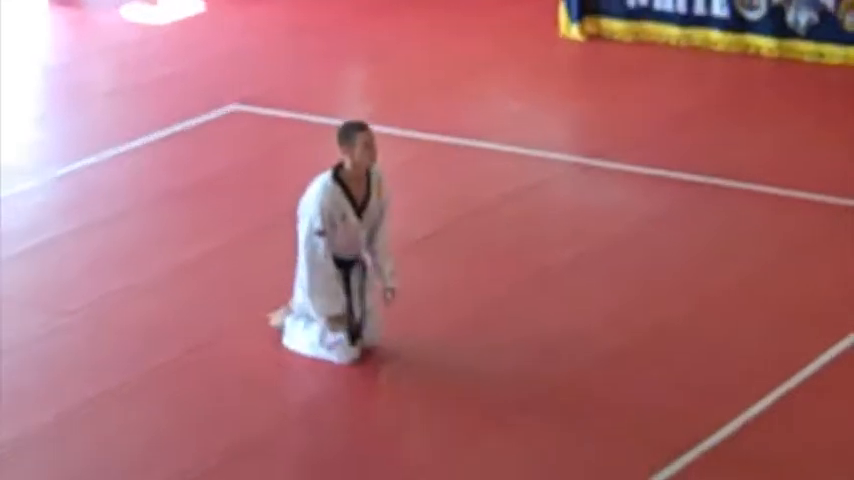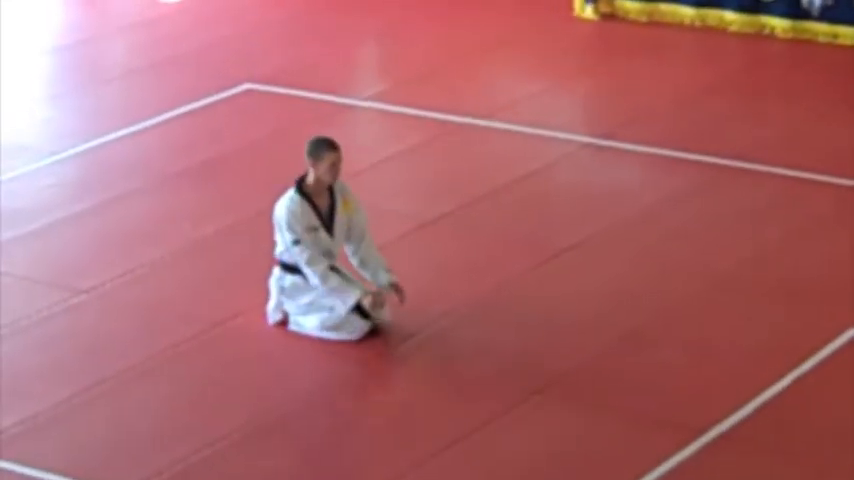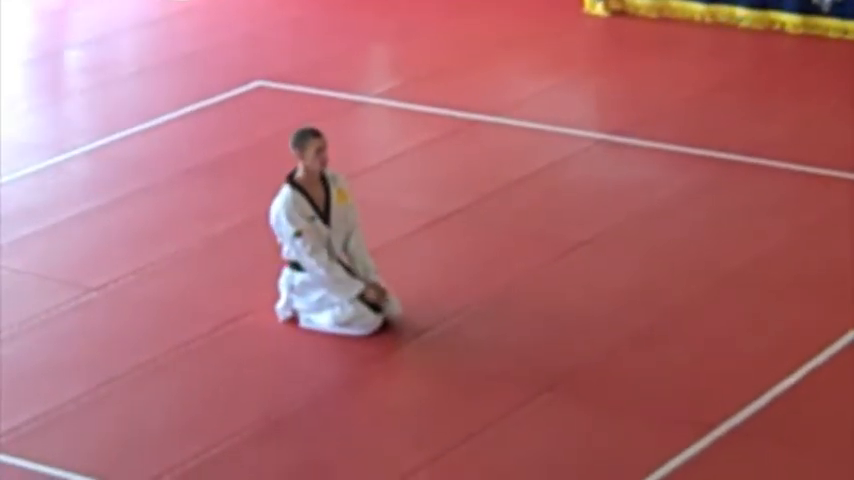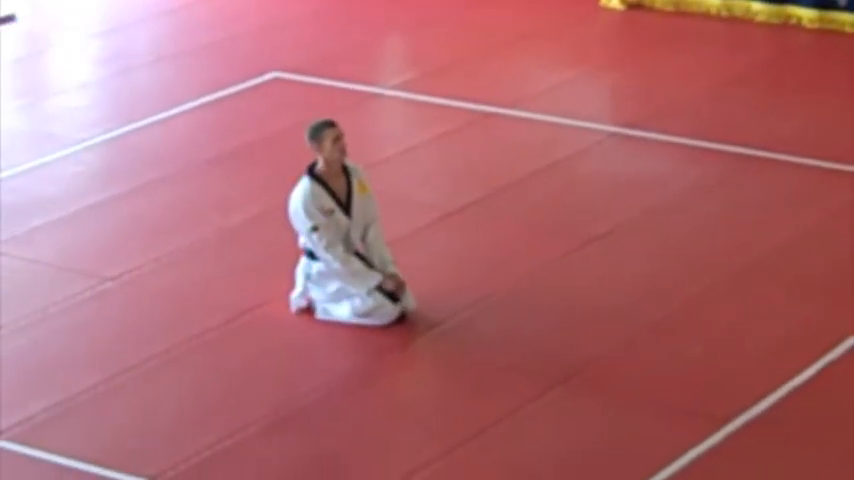
dt=0.7s
person 1, frame 1
left shoulder: (374, 178)
right shoulder: (324, 193)
left elbow: (377, 232)
right elbow: (313, 254)
left wrist: (387, 277)
right wrist: (328, 309)
left hip: (354, 264)
right hip: (319, 266)
left knee: (366, 336)
right knee: (345, 352)
left ankle: (304, 309)
right ankle: (287, 322)
person 1, frame 2
left shoulder: (341, 192)
right shoulder: (290, 209)
left elbow: (360, 241)
right elbow: (311, 266)
left wrist: (385, 279)
right wrist: (359, 296)
left hip: (327, 270)
right hip: (296, 281)
left knee: (377, 315)
right knee: (357, 325)
right ankle: (292, 315)
person 1, frame 3
left shoulder: (335, 182)
right shoulder: (286, 205)
left elbow: (353, 235)
right elbow: (314, 259)
left wrist: (370, 279)
right wrist: (361, 289)
left hip: (337, 268)
right hip: (309, 279)
left knee: (391, 310)
right knee: (369, 320)
right ankle: (302, 310)
person 1, frame 4
left shoulder: (355, 174)
right shoulder: (306, 197)
left elbow: (371, 227)
right elbow: (330, 253)
left wrist: (388, 270)
right wrist: (378, 280)
left hip: (353, 259)
right hip: (325, 270)
left knee: (405, 304)
right knee: (387, 310)
right ankle: (315, 299)
